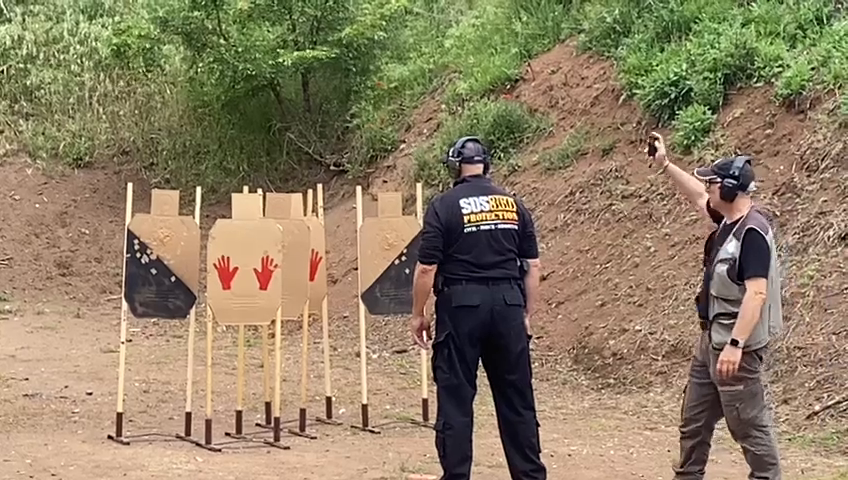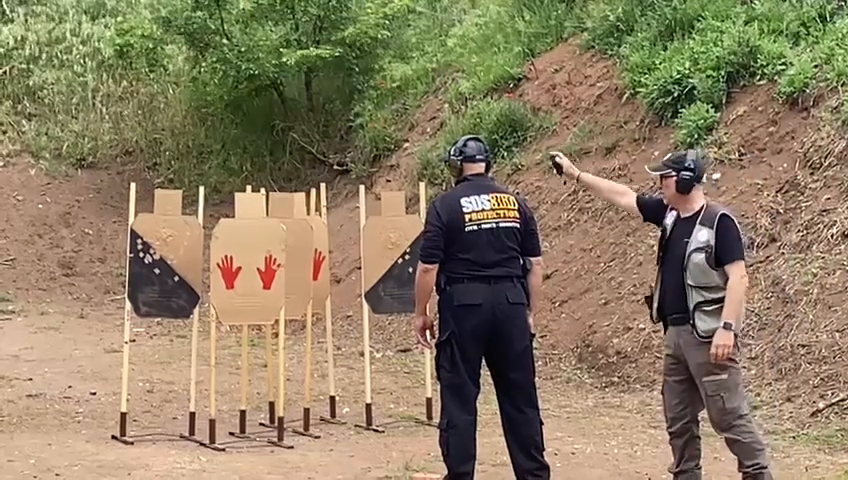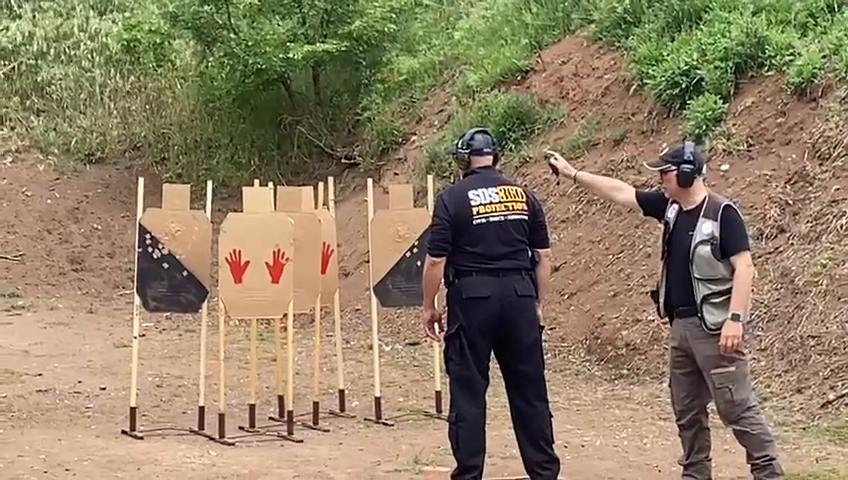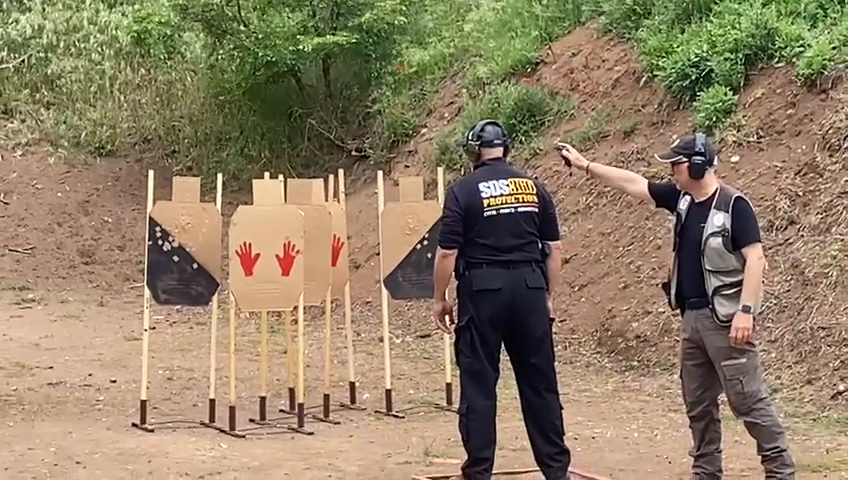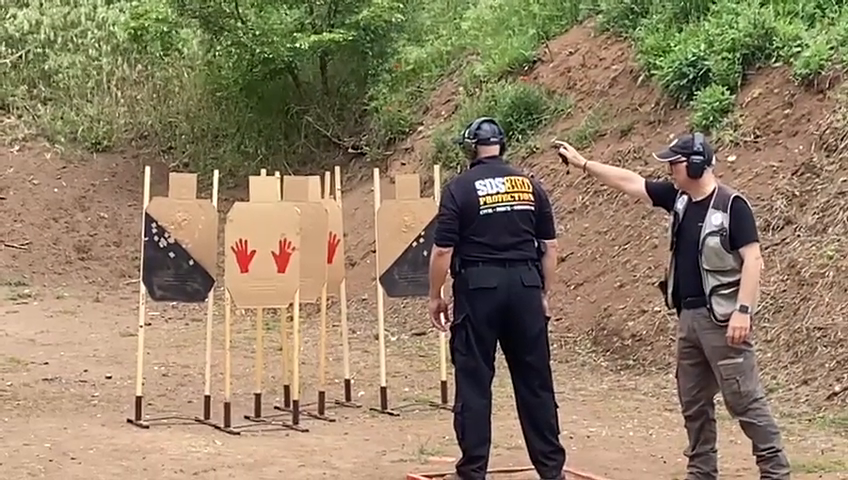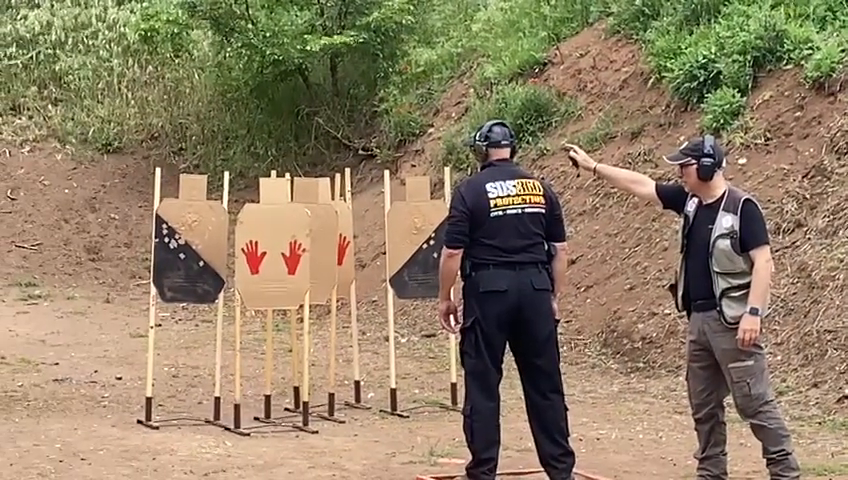
dt=0.7s
person 1, frame 1
left shoulder: (444, 205)
right shoulder: (513, 204)
left elbow: (426, 268)
right elbow: (532, 266)
left wrist: (418, 314)
right wrist: (527, 313)
left hip: (461, 306)
right hip: (507, 304)
left knee: (455, 398)
right knee: (516, 397)
person 1, frame 2
left shoulder: (445, 204)
right shoulder: (516, 203)
left elbow: (428, 267)
right elbow: (535, 264)
left wrist: (420, 313)
right wrist: (530, 311)
left hip: (463, 304)
right hip: (510, 303)
left knee: (459, 397)
right knee: (520, 396)
person 1, frame 3
left shoulder: (452, 197)
right shoulder: (524, 195)
left elbow: (435, 260)
right elbow: (543, 255)
left wrist: (429, 306)
right wrist: (538, 302)
left hip: (472, 297)
right hip: (519, 295)
left knee: (468, 389)
right knee: (529, 388)
person 1, frame 4
left shoulder: (463, 189)
right shoulder: (534, 187)
left elbow: (447, 252)
right elbow: (553, 247)
left wrist: (440, 298)
right wrist: (548, 293)
left hip: (482, 289)
right hip: (529, 287)
left knee: (478, 383)
right knee: (540, 382)
person 1, frame 5
left shoulder: (459, 187)
right shoulder: (530, 185)
left elbow: (443, 250)
right elbow: (550, 245)
left wrist: (435, 296)
right wrist: (543, 291)
left hip: (478, 288)
right hip: (524, 286)
left knee: (473, 381)
right knee: (535, 380)
person 1, frame 6
left shoulder: (470, 189)
right shoulder: (540, 188)
left elbow: (452, 252)
right elbow: (559, 248)
left wrist: (445, 298)
right wrist: (554, 296)
left hip: (488, 289)
right hip: (534, 288)
left knee: (482, 383)
right knee: (545, 383)
person 2, frame 1
left shoulder: (752, 232)
right shoulder: (729, 219)
left elbow: (757, 293)
right elbow: (698, 197)
left wrist: (735, 344)
right wrist: (666, 165)
left hip: (735, 344)
right hip: (711, 339)
left knee: (748, 423)
right knee: (694, 419)
person 2, frame 2
left shoulder: (719, 221)
right shoulder: (669, 213)
left elbow: (738, 277)
right elbow: (623, 196)
left wrist: (727, 327)
right wrist: (576, 174)
left hip: (708, 335)
right hip: (675, 333)
left knee: (729, 416)
right knee: (678, 418)
person 2, frame 3
left shoulder: (722, 212)
right shoulder: (670, 207)
left elbow: (745, 267)
right elbow: (620, 191)
left wrist: (735, 318)
right wrist: (573, 173)
left hip: (713, 327)
right hip: (681, 325)
left knee: (737, 407)
right knee: (686, 410)
person 2, frame 4
left shoulder: (733, 205)
right shoulder: (682, 198)
left elbow: (755, 259)
right elbow: (632, 182)
left wrist: (746, 310)
right wrist: (585, 165)
left hip: (724, 319)
right hip: (692, 317)
left knee: (748, 399)
right knee: (698, 402)
person 2, frame 5
left shoulder: (732, 204)
right shoulder: (679, 197)
left elbow: (752, 259)
right elbow: (629, 181)
left wrist: (743, 310)
right wrist: (583, 163)
left hip: (721, 318)
right hip: (688, 317)
left knee: (744, 399)
right knee: (693, 402)
person 2, frame 6
left shoulder: (742, 206)
right shoulder: (689, 200)
left elbow: (763, 261)
right elbow: (639, 184)
left wrist: (753, 312)
right wrist: (592, 165)
left hip: (732, 321)
right hip: (698, 319)
left knee: (754, 402)
right knee: (703, 404)
